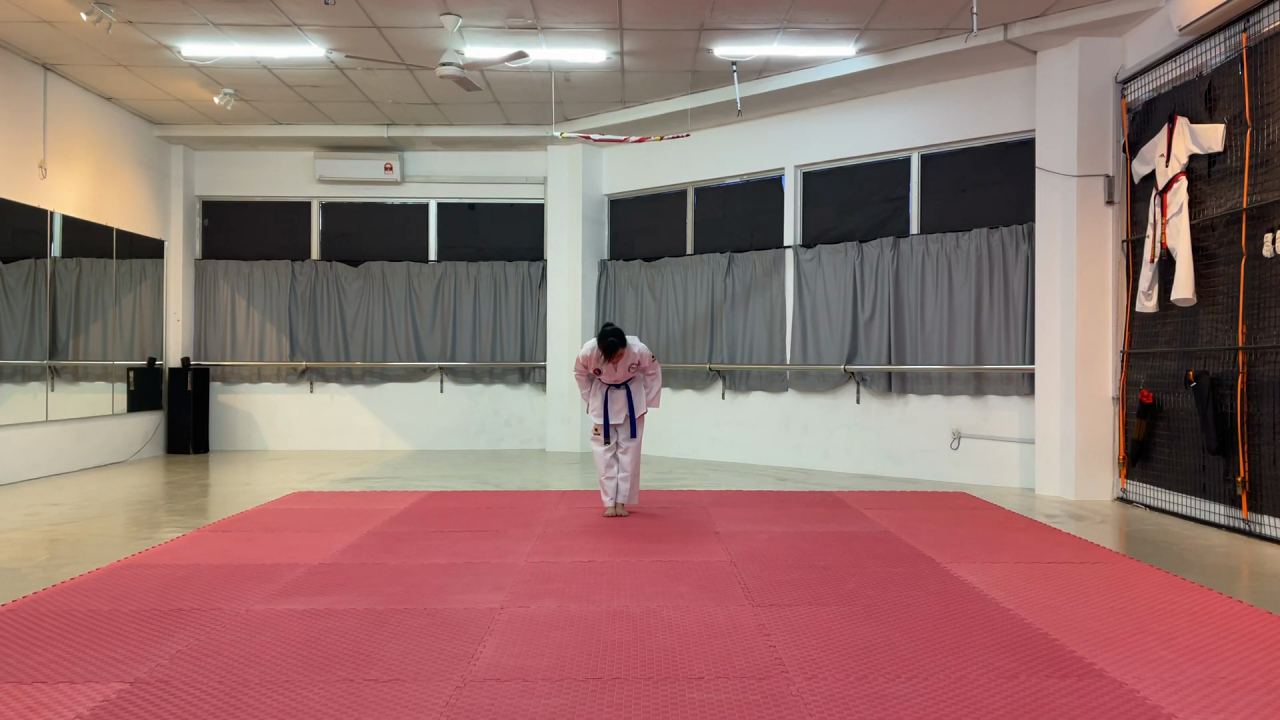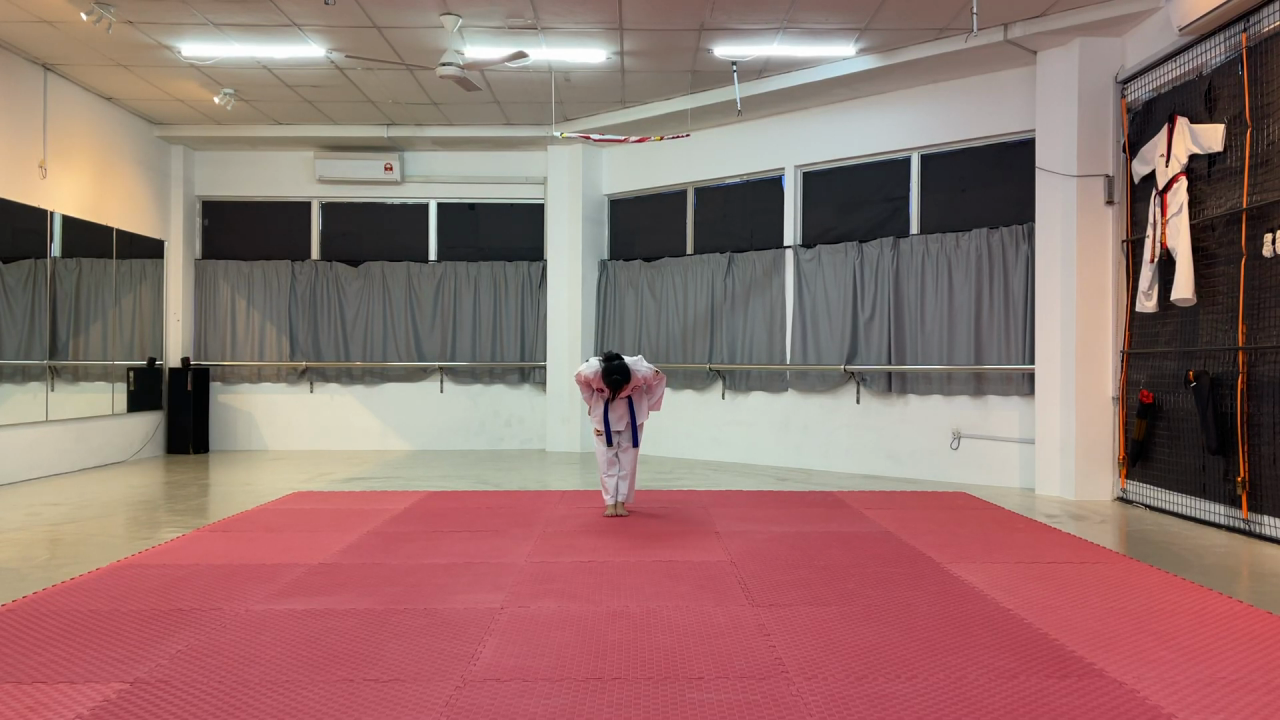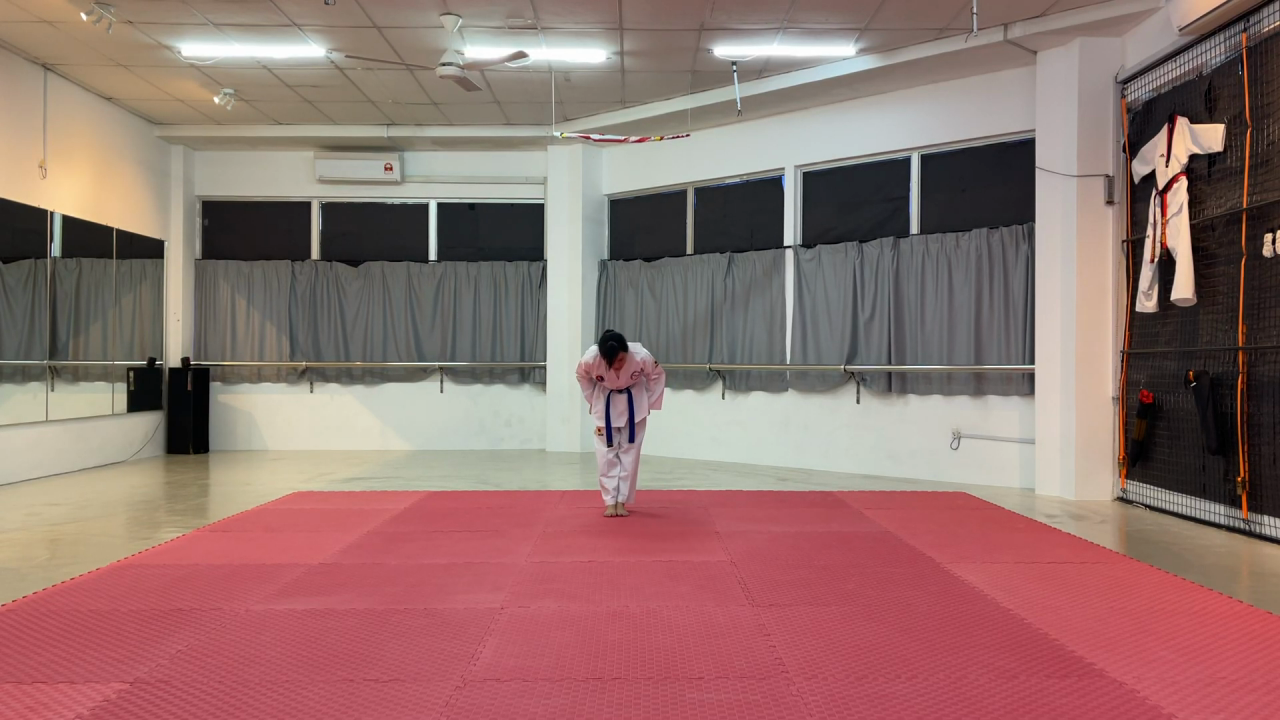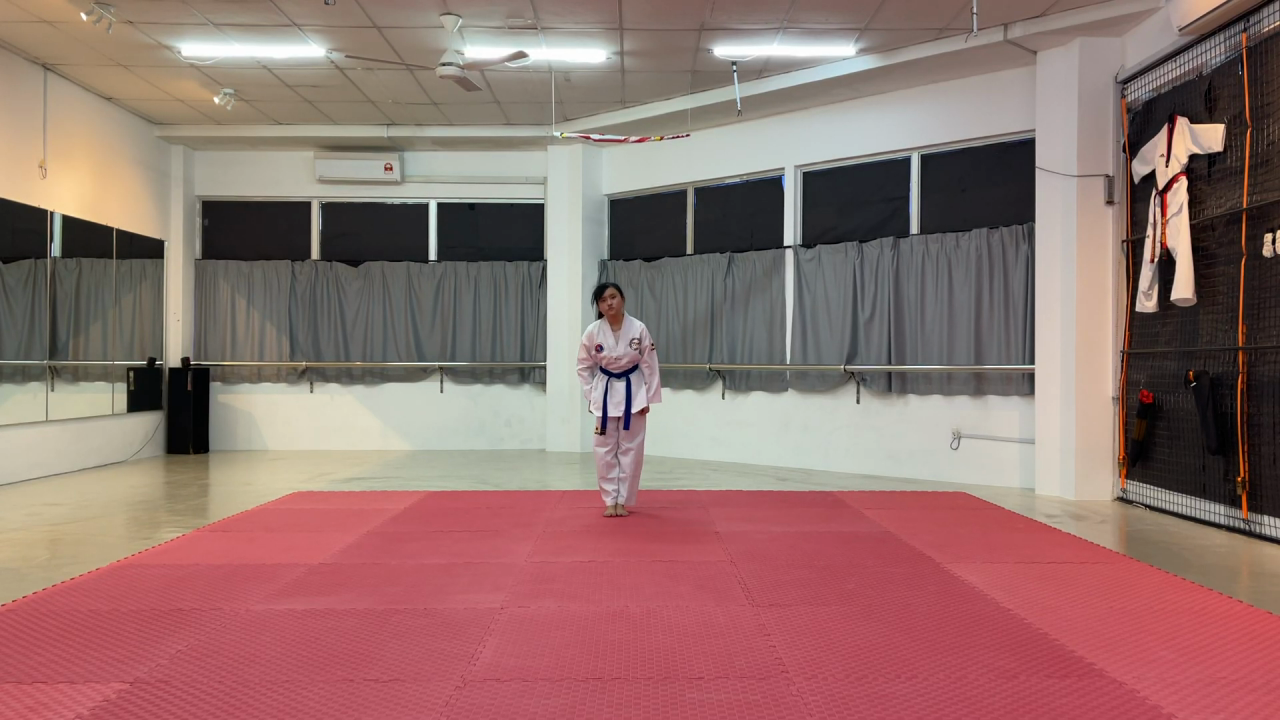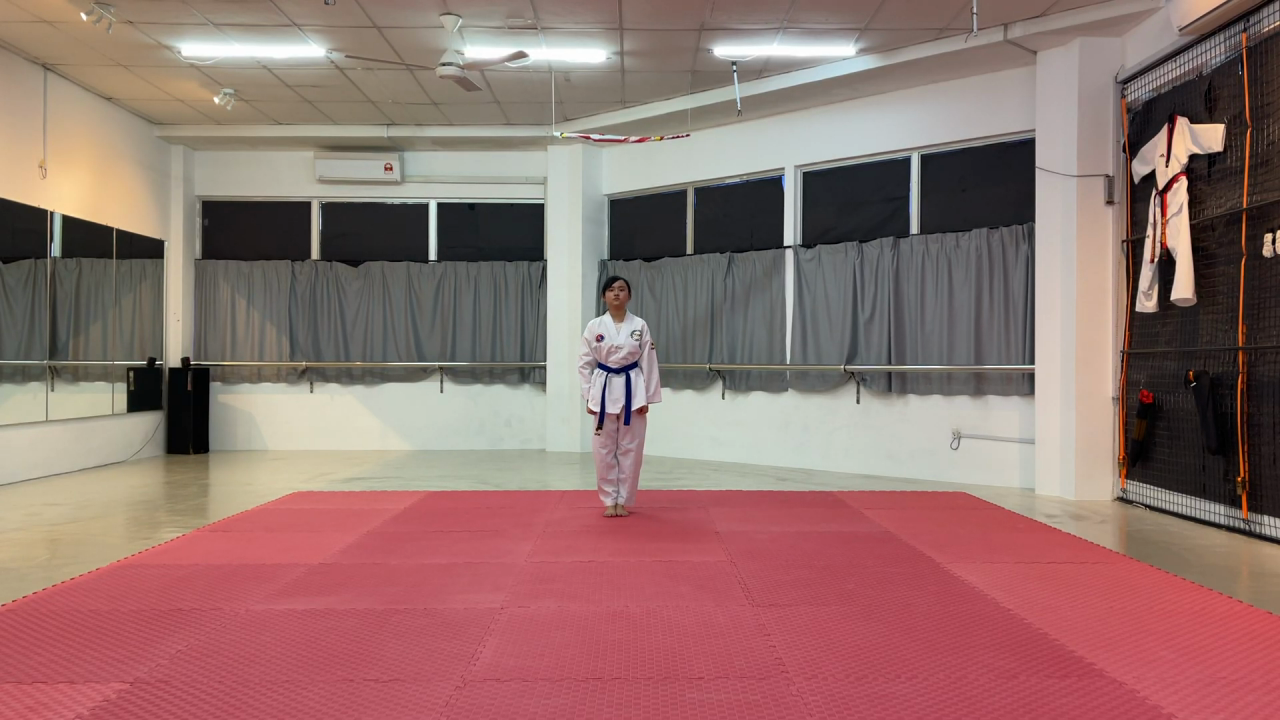
dt=0.4s
person 1, frame 1
left shoulder: (638, 350)
right shoulder: (588, 352)
left elbow: (653, 373)
right elbow: (580, 374)
left wrist: (645, 403)
right wrist: (590, 401)
left hip: (630, 399)
right hip: (603, 400)
left knee: (629, 448)
right knee: (604, 448)
left ankle: (622, 500)
right ankle: (609, 501)
person 1, frame 2
left shoulder: (642, 371)
right shoulder: (590, 371)
left elbow: (659, 379)
right elbow: (580, 380)
left wrist: (647, 405)
right wrist: (592, 404)
left hip: (632, 406)
right hip: (603, 408)
left knee: (628, 450)
right knee: (606, 451)
left ankle: (621, 501)
right ankle: (610, 501)
person 1, frame 3
left shoulder: (641, 356)
right shoulder: (591, 358)
left elbow: (657, 376)
right elbow: (582, 376)
left wrist: (648, 404)
right wrist: (594, 402)
left hip: (633, 405)
right hip: (605, 405)
left knee: (629, 451)
right knee: (606, 452)
left ankle: (621, 501)
right ankle: (610, 501)
person 1, frame 4
left shoulder: (638, 328)
right shoulder: (592, 332)
left elbow: (650, 365)
right elbow: (584, 367)
left wrist: (648, 399)
right wrist: (592, 398)
left hip: (633, 394)
right hip: (605, 394)
left knee: (631, 449)
right knee: (605, 449)
left ankle: (622, 501)
right ankle: (610, 500)
person 1, frame 5
left shoulder: (640, 326)
right shoulder: (594, 326)
left elbow: (649, 363)
right elbow: (585, 363)
left wrist: (647, 397)
right wrist: (589, 396)
left hip: (632, 390)
right hip: (603, 390)
left knee: (630, 448)
right knee: (604, 448)
left ankle: (622, 501)
right ankle: (609, 501)
